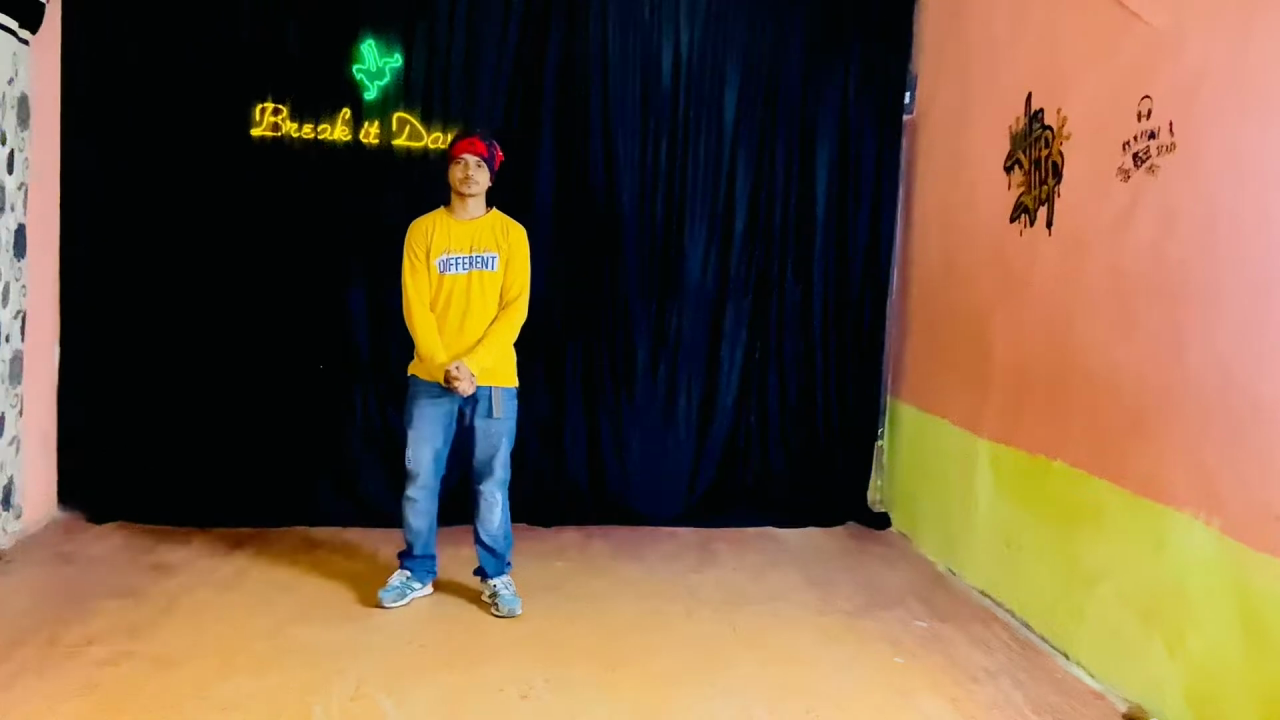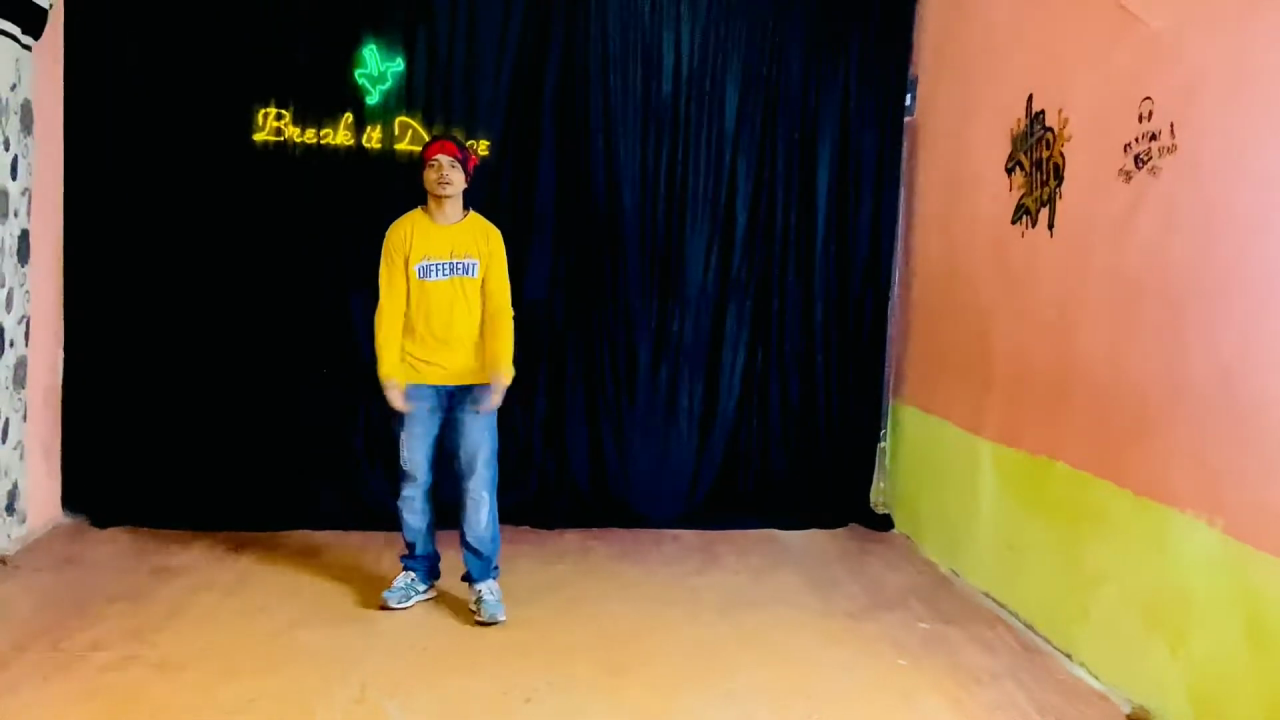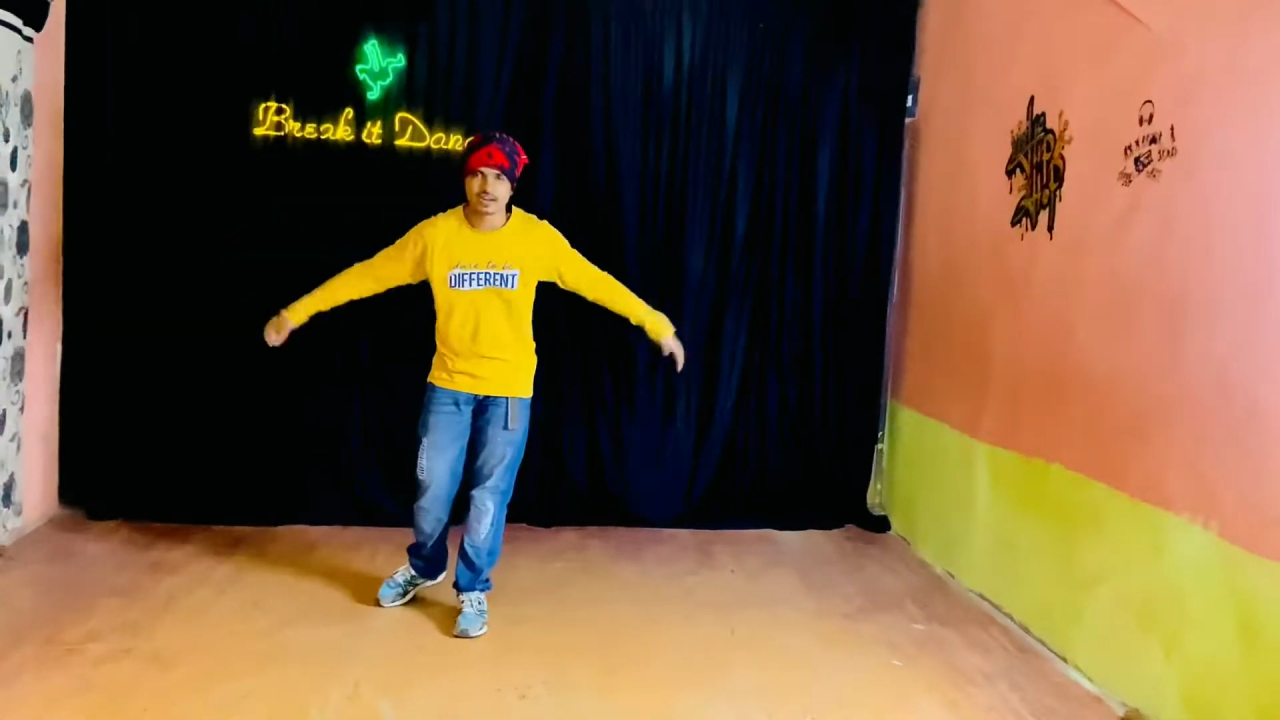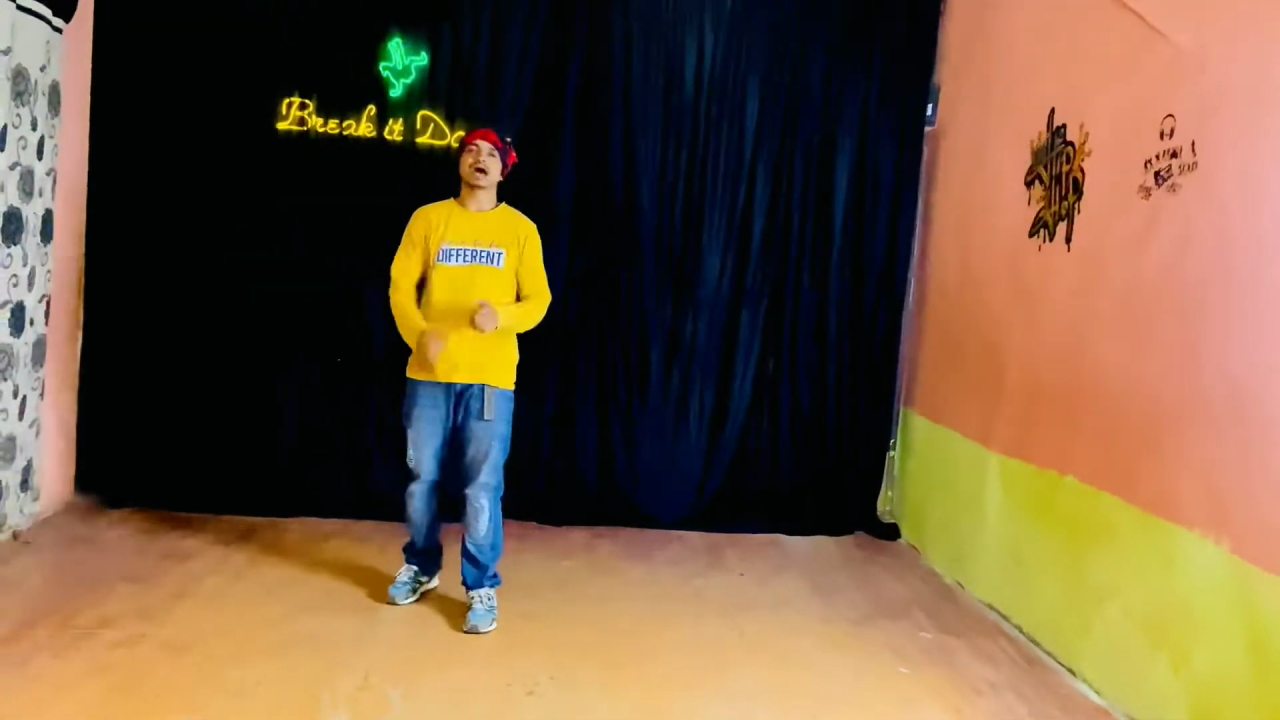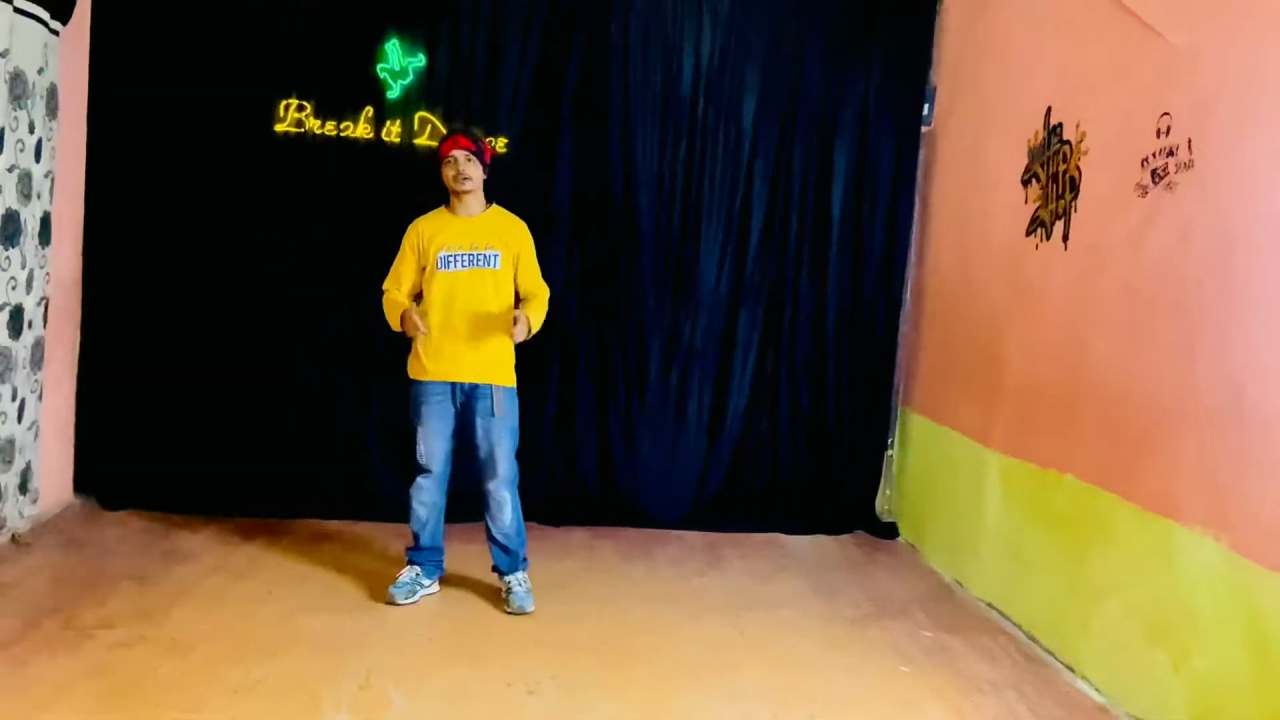
dt=1s
person 1, frame 1
left shoulder: (511, 233)
right shoulder: (423, 230)
left elbow: (515, 308)
right elbow: (415, 308)
left wrist: (473, 364)
right wrist: (443, 368)
left hip: (493, 377)
right hip: (430, 377)
left knee: (492, 478)
right knee: (421, 476)
left ankle: (495, 576)
right ankle: (416, 571)
person 1, frame 2
left shoulder: (487, 235)
right shoulder: (402, 232)
left elbow: (501, 308)
right elbow: (388, 309)
left wrist: (501, 369)
right wrist: (389, 374)
left hip: (474, 379)
right hip: (415, 379)
left knee: (479, 479)
right knee: (416, 478)
left ankle: (484, 580)
right ankle: (421, 572)
person 1, frame 3
left shoulder: (537, 237)
right shoulder: (434, 233)
left elbow: (593, 283)
right elbow: (370, 275)
left wrist: (657, 325)
right wrist: (297, 311)
left hip: (510, 388)
right hip: (449, 384)
left knee: (491, 493)
right knee: (434, 486)
left ankle: (474, 591)
right ankle: (423, 567)
person 1, frame 4
left shoulder: (520, 229)
right shoulder: (427, 218)
left elbow: (538, 303)
right elbow: (399, 286)
left wrist: (502, 317)
right wrist: (418, 335)
left hip: (490, 375)
right hip: (429, 372)
left knee: (483, 483)
right knee: (423, 476)
left ankle: (482, 587)
right ankle: (421, 565)
person 1, frame 5
left shoulder: (513, 229)
right shoulder: (423, 229)
left elbow: (539, 296)
right elbow: (393, 295)
left wrist: (527, 317)
right wrist: (404, 317)
left hip: (493, 374)
right hip: (434, 373)
left knee: (501, 475)
right knee: (430, 471)
left ankle: (512, 571)
right ankle: (424, 568)
